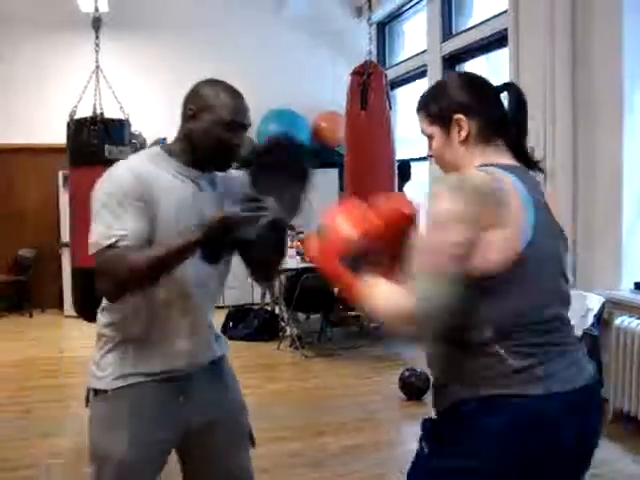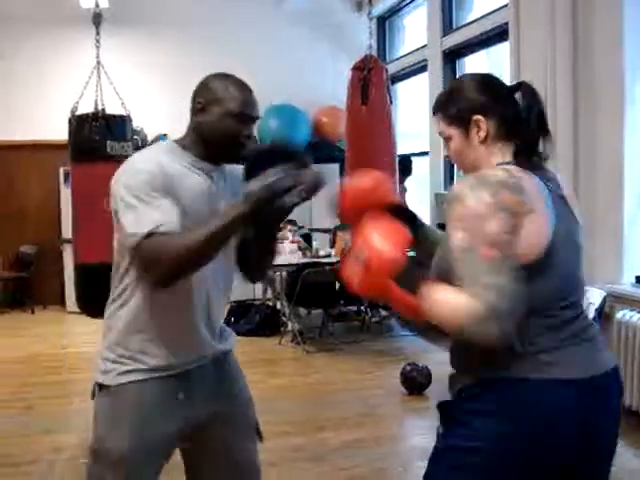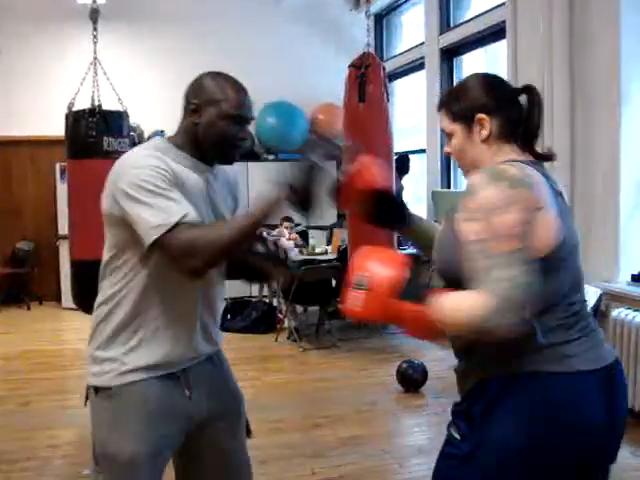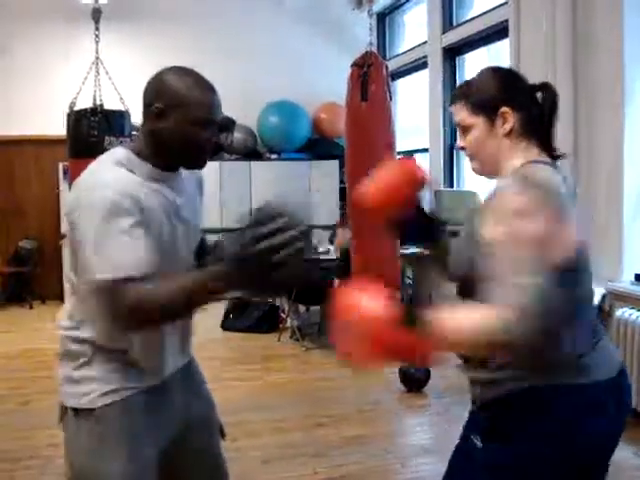
dt=0.4s
person 1, frame 1
left shoulder: (463, 193)
right shoulder: (533, 192)
left elbow: (417, 315)
left wrist: (355, 272)
left hip: (502, 421)
right hip: (573, 406)
person 1, frame 2
left shoulder: (484, 192)
right shoulder: (547, 185)
left elbow: (485, 319)
left wrist: (413, 287)
left hip: (515, 410)
right hip: (594, 393)
person 1, frame 3
left shoulder: (494, 188)
right shoulder: (538, 182)
left elbow: (503, 312)
right elbow: (458, 251)
right wrist: (399, 215)
left hip: (526, 405)
person 1, frame 4
left shoulder: (519, 193)
right shoulder: (546, 183)
left elbow: (509, 320)
right elbow: (484, 269)
left wrist: (412, 324)
left hip: (543, 409)
right hip: (583, 399)
person 2, frame 1
left shoulder: (230, 185)
right shoulder: (130, 178)
right elbow: (112, 279)
right wrist: (197, 235)
left hip: (207, 367)
right hip: (134, 379)
person 2, frame 2
left shoulder: (235, 180)
right shoulder: (146, 171)
left elbow: (253, 268)
right elbow: (160, 266)
left wrist: (271, 219)
right wrist: (245, 209)
left hip: (212, 362)
right hip: (140, 370)
person 2, frame 3
left shoulder: (222, 177)
right shoulder: (141, 170)
right elbow: (197, 253)
right wrist: (284, 194)
left hip: (201, 360)
right hip: (134, 370)
person 2, frame 4
left shoulder: (187, 176)
right shoulder: (107, 190)
right elbow: (130, 308)
left wrist: (225, 263)
right wrist: (225, 273)
left hip: (174, 372)
right hip: (110, 389)
